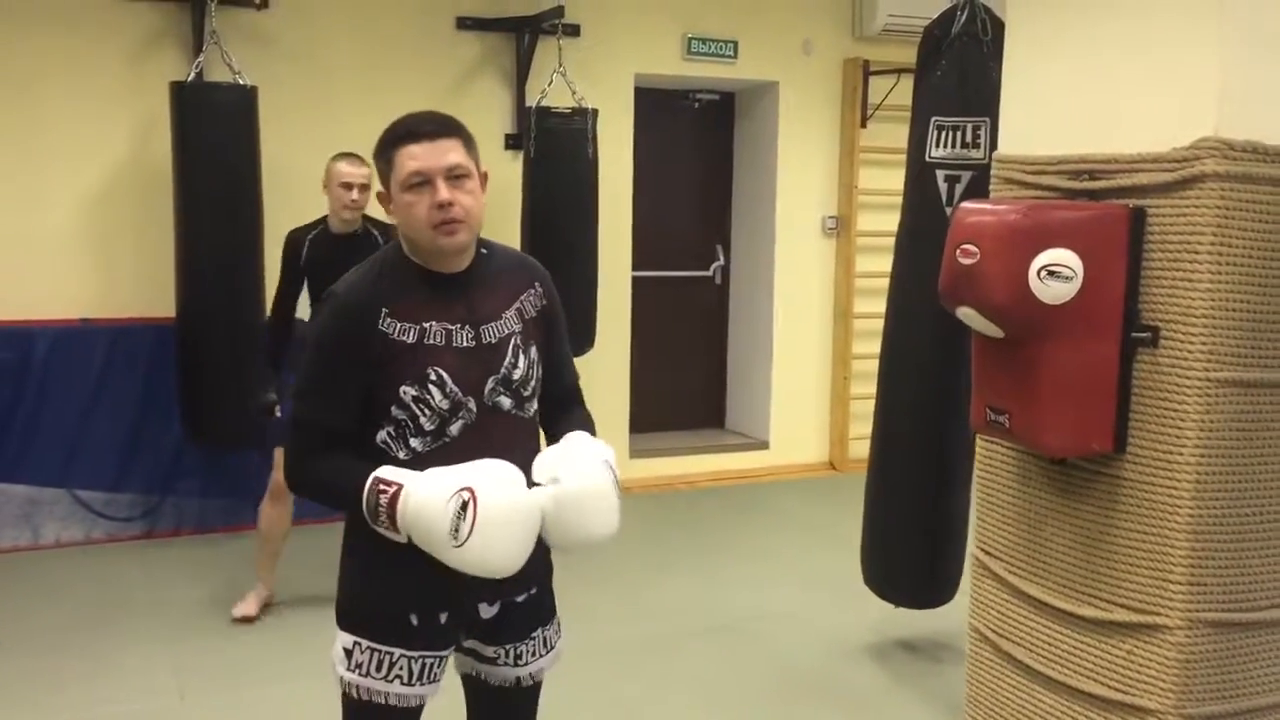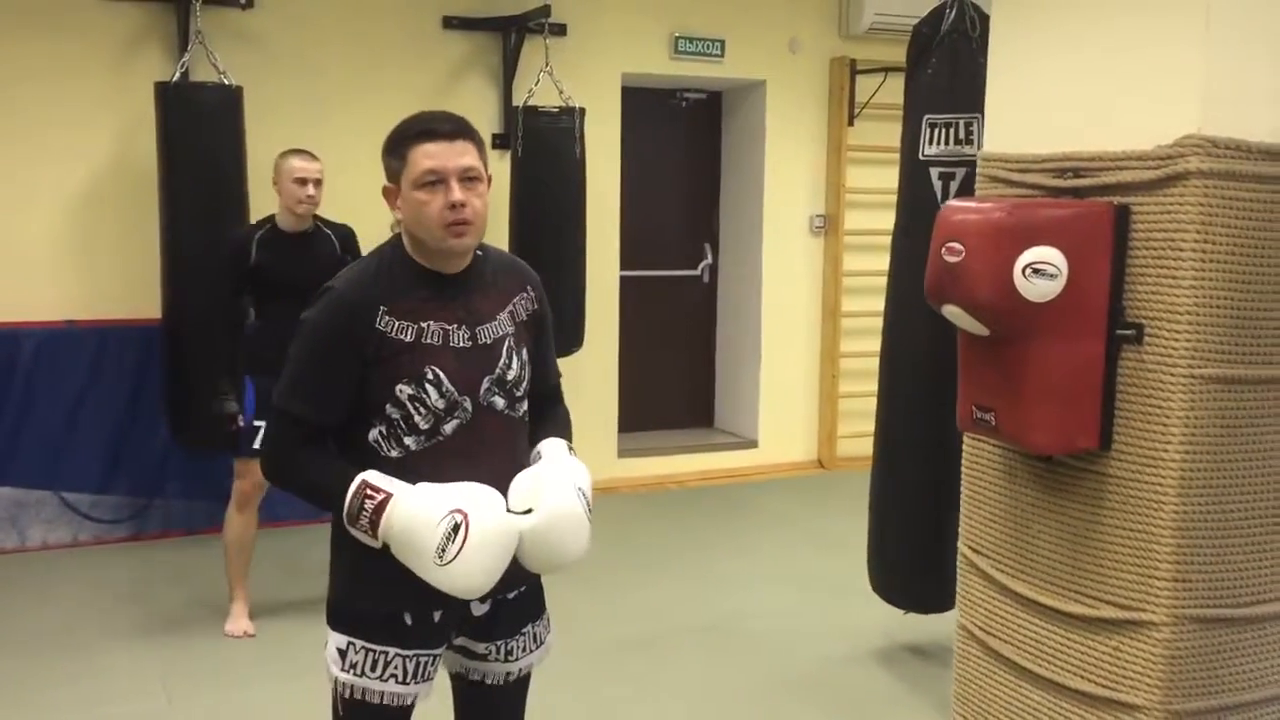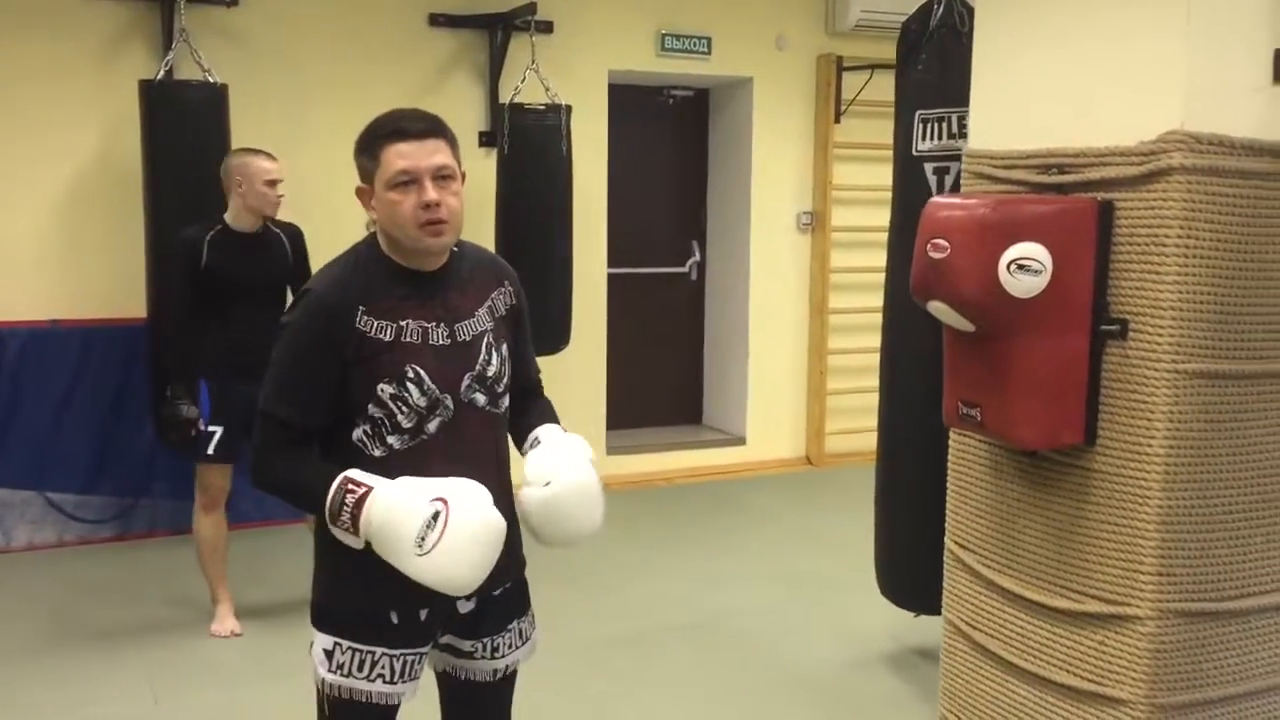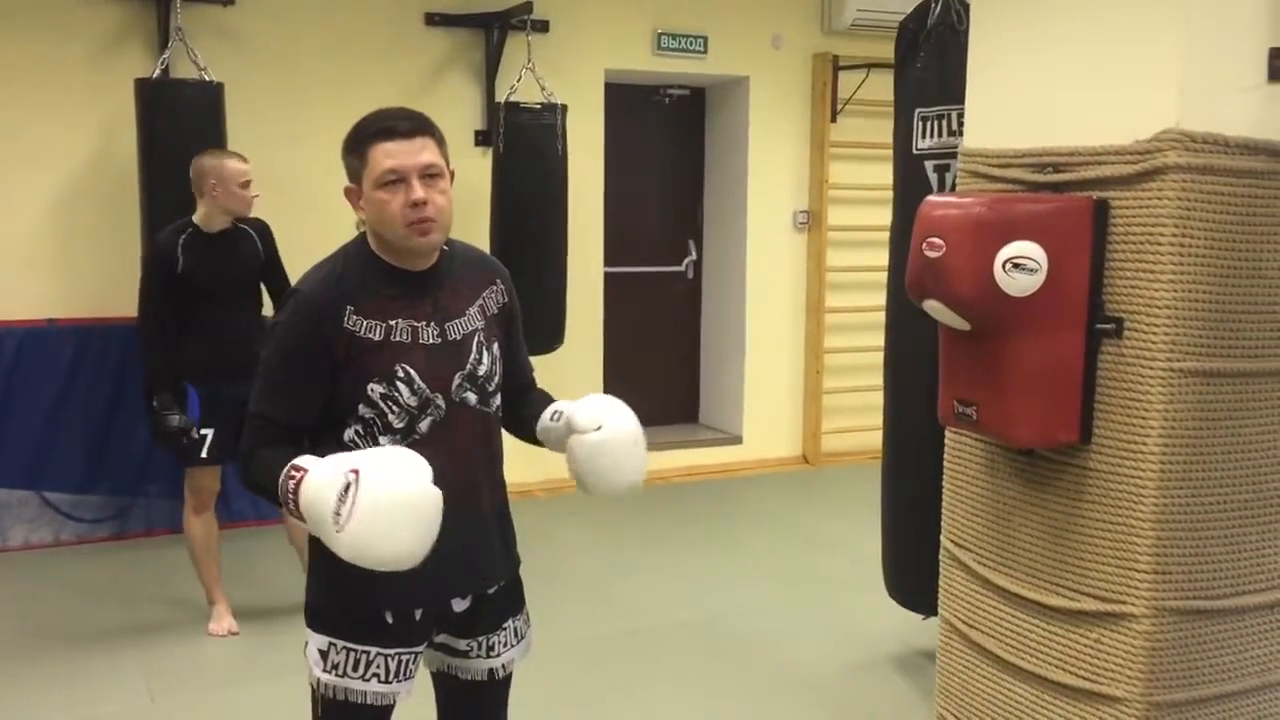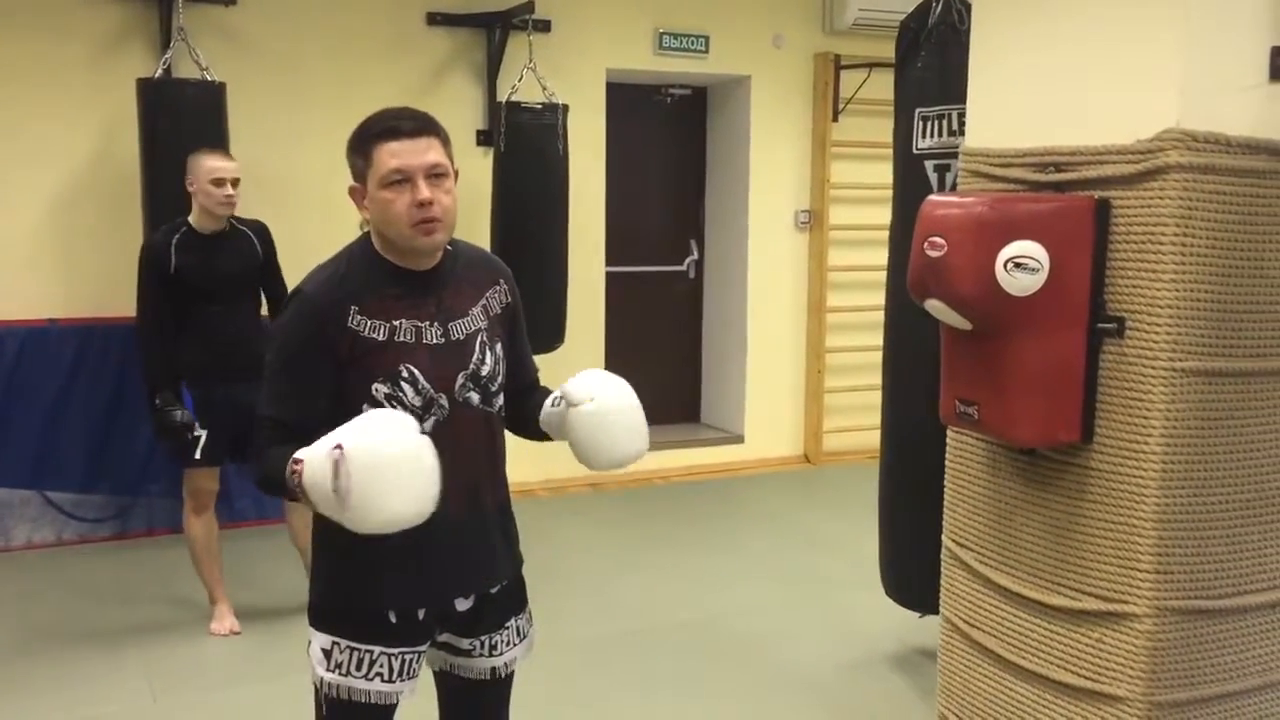
dt=0.3s
person 1, frame 1
left shoulder: (527, 282)
right shoulder: (357, 306)
left elbow: (562, 399)
right elbow: (307, 462)
left wrist: (581, 453)
right wrist: (402, 500)
left hip: (518, 570)
right hip: (396, 584)
person 1, frame 2
left shoulder: (518, 284)
right shoulder: (354, 303)
right elbow: (287, 454)
left wrist: (557, 462)
right wrist: (388, 508)
left hip: (504, 572)
right hip: (386, 585)
person 1, frame 3
left shoulder: (496, 279)
right shoulder: (333, 303)
right elbow: (275, 457)
left wrist: (551, 444)
right wrist: (367, 504)
left hip: (489, 568)
right hip: (371, 587)
person 1, frame 4
left shoulder: (487, 278)
right shoulder: (322, 303)
right elbow: (263, 452)
left wrist: (566, 423)
right wrist: (313, 488)
left hip: (483, 567)
right hip: (366, 585)
person 1, frame 5
left shoulder: (489, 279)
right shoulder: (324, 303)
right elbow: (272, 453)
left wrist: (568, 409)
left hip: (485, 568)
right hip: (368, 584)
person 2, frame 1
left shoulder: (388, 240)
right shoulder: (302, 241)
right elbow: (283, 309)
right wrist: (272, 373)
right knee: (282, 480)
right ankle: (262, 586)
person 2, frame 2
left shoulder: (340, 239)
right shoulder: (249, 242)
right elbow: (232, 315)
right wrist: (226, 381)
right hip: (265, 380)
right knee: (246, 488)
right ankle: (238, 603)
person 2, frame 3
left shoulder: (289, 239)
right shoulder: (196, 244)
right elbow: (177, 320)
right wrist: (179, 387)
right hip: (218, 383)
right knee: (211, 492)
right ankle: (222, 604)
person 2, frame 4
left shoulder: (257, 234)
right shoulder: (169, 247)
left elbow: (284, 299)
right elbow: (153, 327)
right wrist: (161, 396)
left hip: (261, 378)
right hip: (201, 386)
right knee: (201, 493)
right ankle: (218, 604)
person 2, frame 5
left shoulder: (255, 235)
right shoulder: (164, 248)
left elbow: (280, 303)
right elbow: (151, 328)
right wrist: (162, 395)
left hip: (259, 379)
right hip: (198, 387)
right knee: (200, 494)
right ankle: (220, 603)
